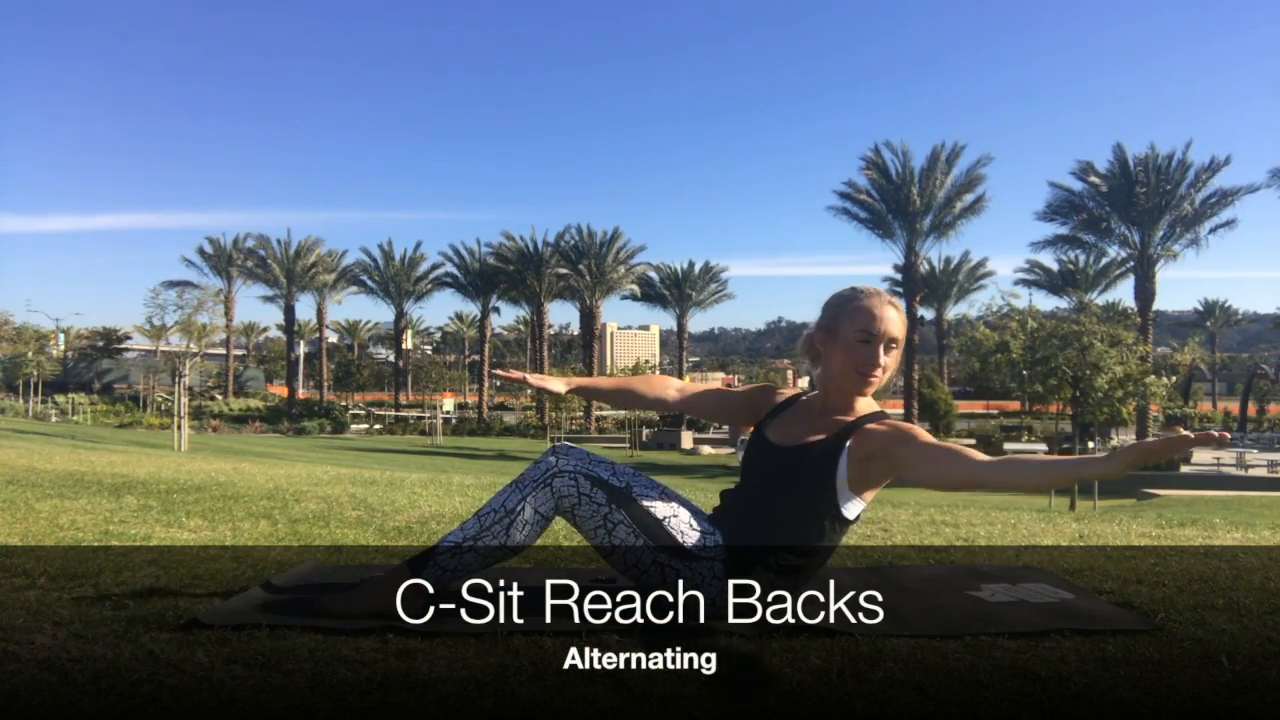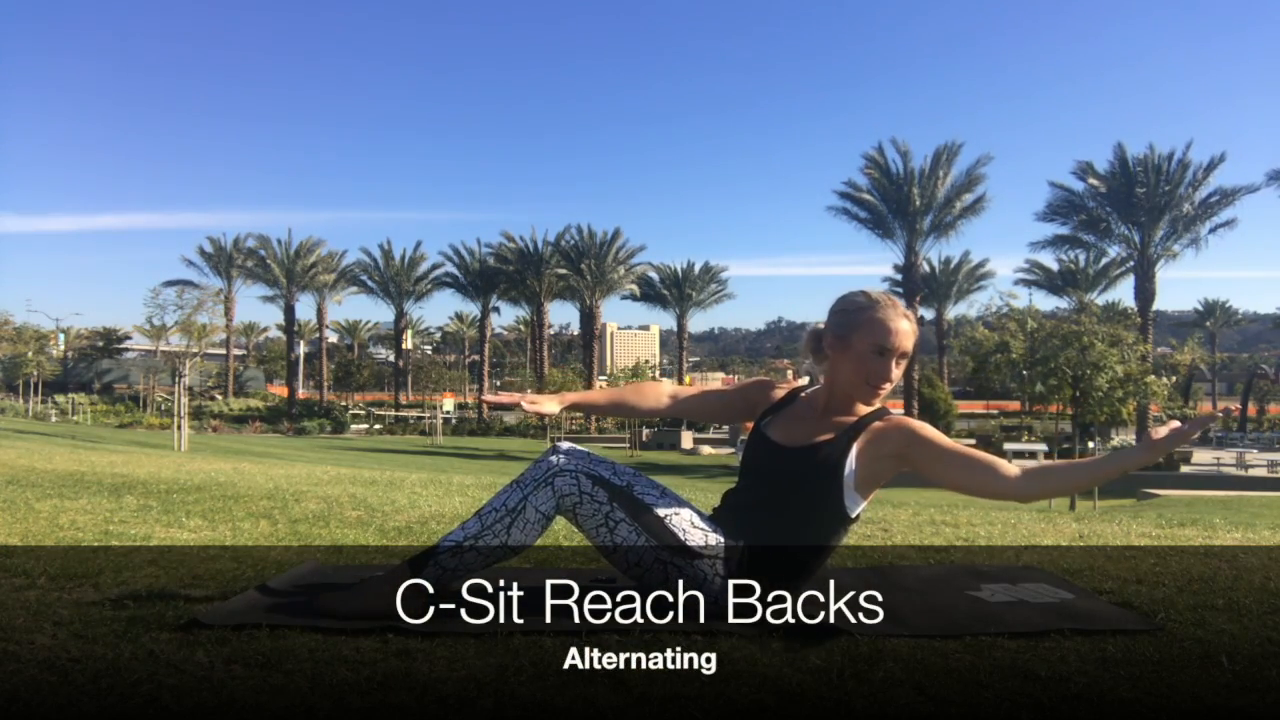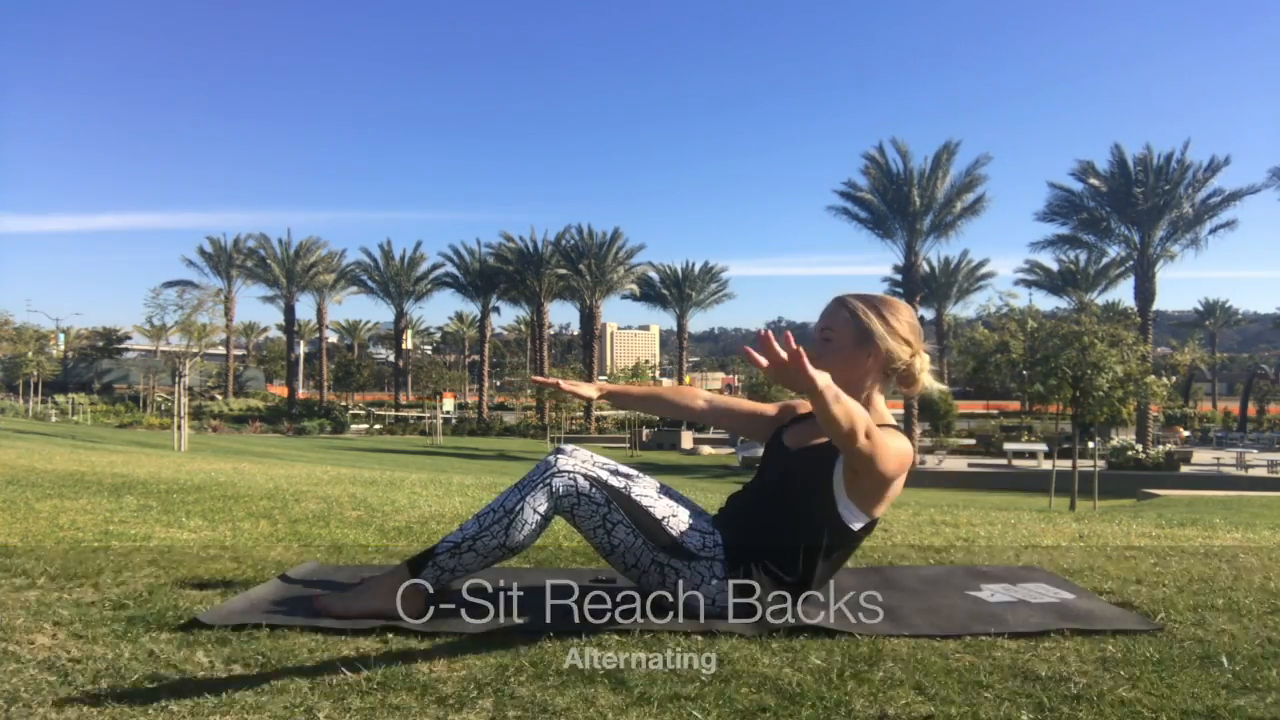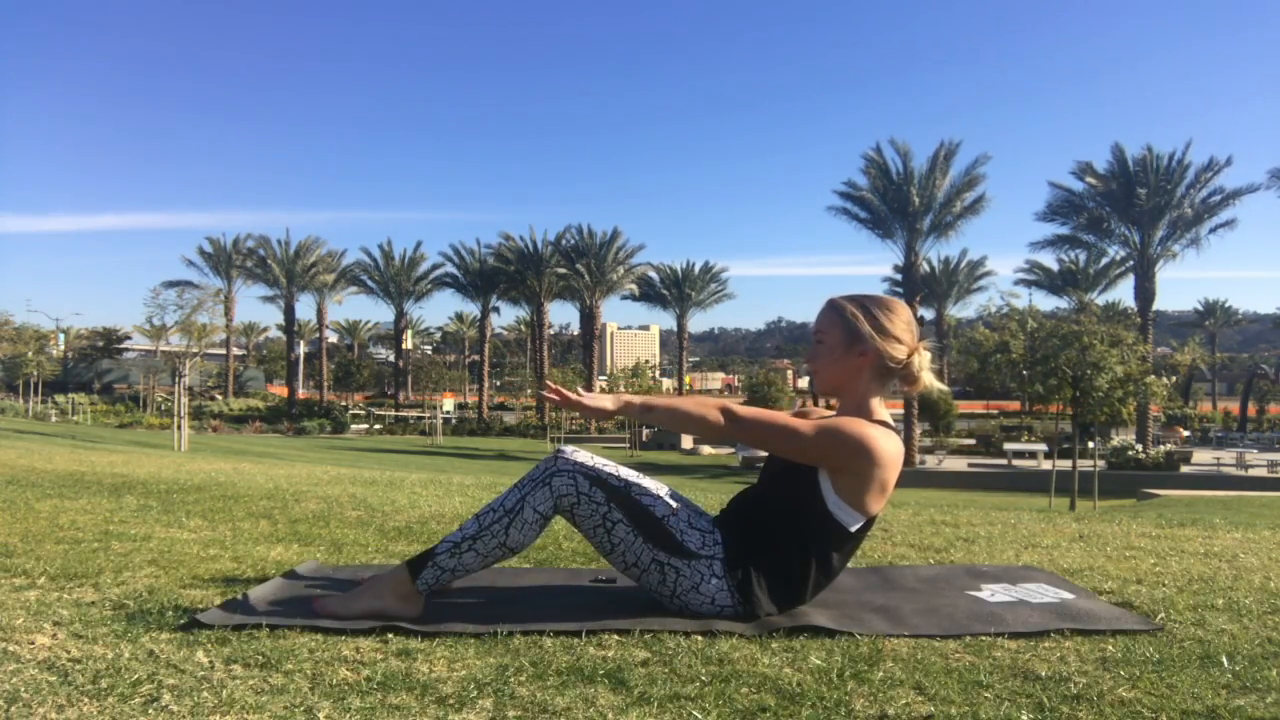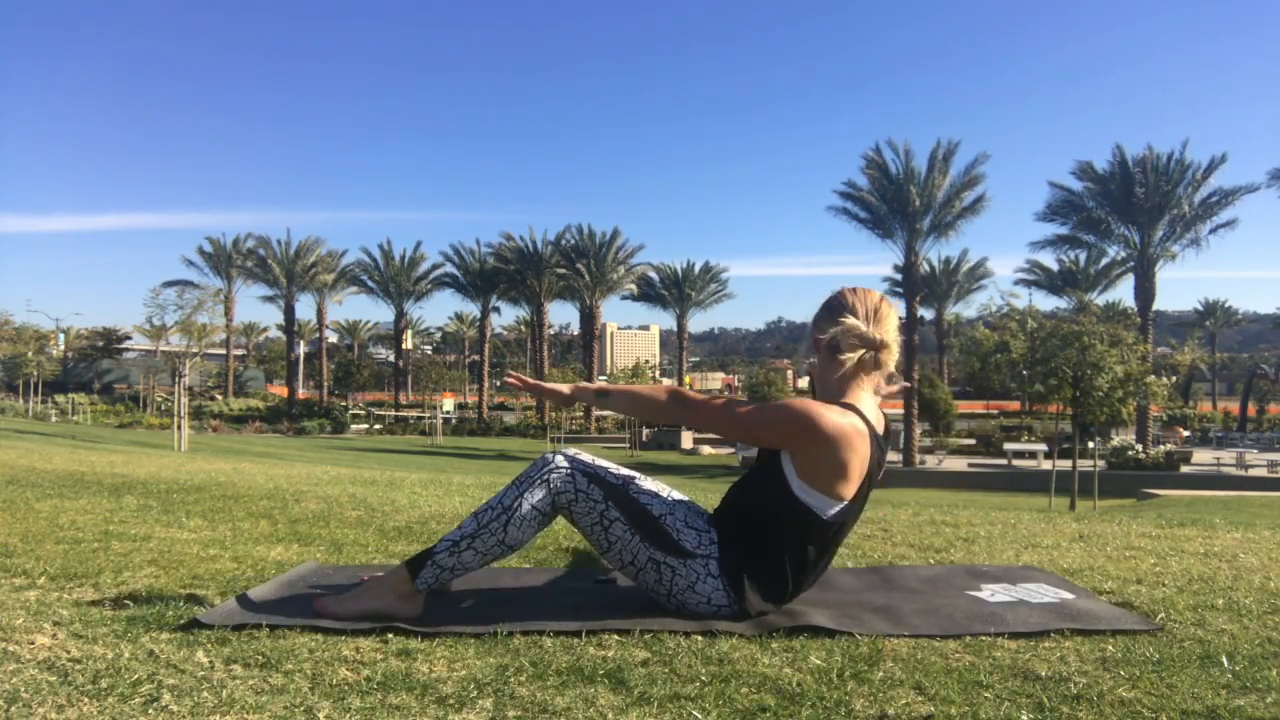
dt=0.5s
person 1, frame 1
left shoulder: (882, 441)
right shoulder: (777, 405)
left elbow: (991, 471)
right elbow: (674, 392)
left wrist: (1125, 458)
right wrist: (572, 384)
left hip: (736, 589)
right hip: (710, 561)
left knee: (562, 476)
right knee: (564, 463)
left ankle: (413, 586)
right ankle: (424, 577)
person 1, frame 2
left shoulder: (890, 437)
right shoulder: (774, 398)
left elbow: (1018, 482)
right elbow: (670, 399)
left wrist: (1148, 450)
right wrist: (564, 400)
left hip: (741, 587)
right hip: (709, 557)
left knee: (561, 478)
right knee: (564, 463)
left ankle: (415, 583)
right ankle: (430, 573)
person 1, frame 3
left shoulder: (887, 449)
right shoulder: (803, 419)
left elbow: (862, 432)
right elbow: (700, 407)
left wrist: (821, 387)
right wrist: (603, 391)
left hip: (736, 586)
right hip: (719, 553)
left knee: (562, 476)
right knee: (571, 464)
left ankle: (409, 587)
right ankle: (419, 576)
person 1, frame 4
left shoulder: (867, 443)
right shoulder: (833, 425)
left elbow: (731, 423)
right elbow: (736, 420)
left wrist: (623, 405)
right wrist: (624, 401)
left hip: (727, 584)
right hip: (724, 556)
left knee: (563, 476)
right knee: (568, 467)
left ankle: (409, 585)
right ankle: (419, 575)
person 1, frame 5
left shoulder: (817, 423)
right shoulder: (864, 418)
left elbow: (685, 408)
left wrist: (575, 393)
left hip: (720, 581)
right hip: (728, 565)
left knee: (559, 475)
right knee: (568, 470)
left ankle: (409, 589)
right ankle: (414, 578)
